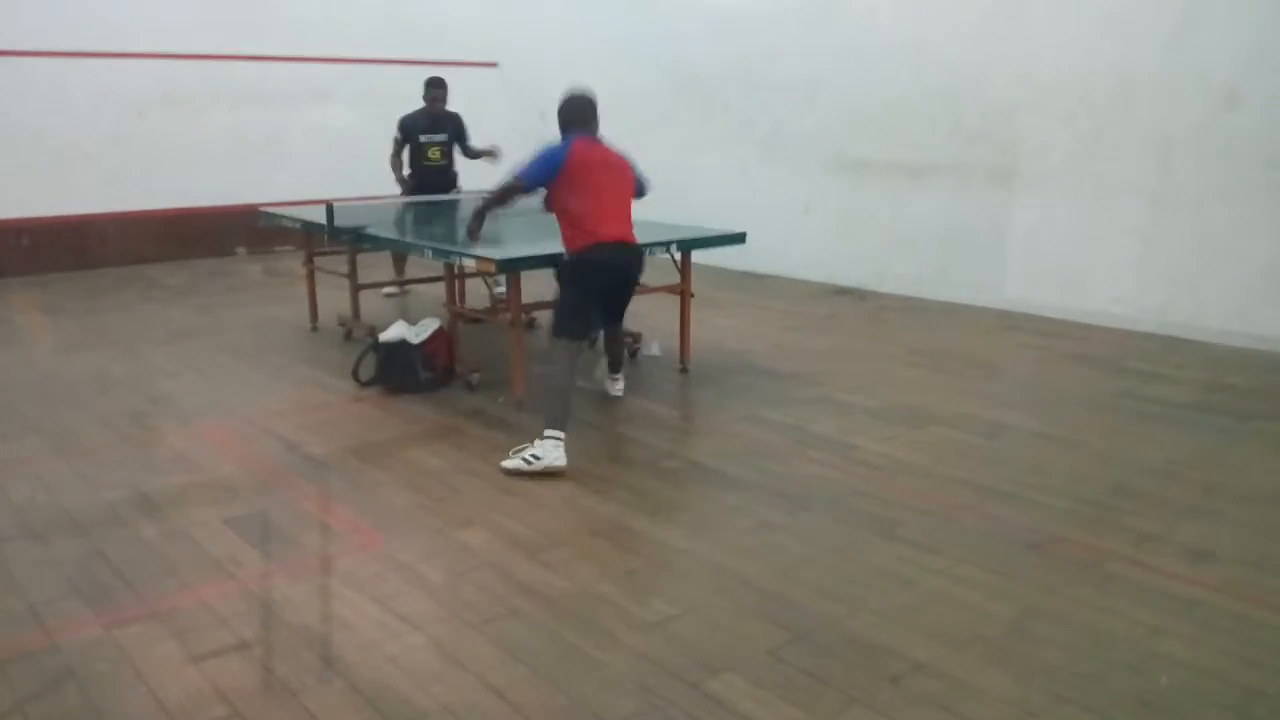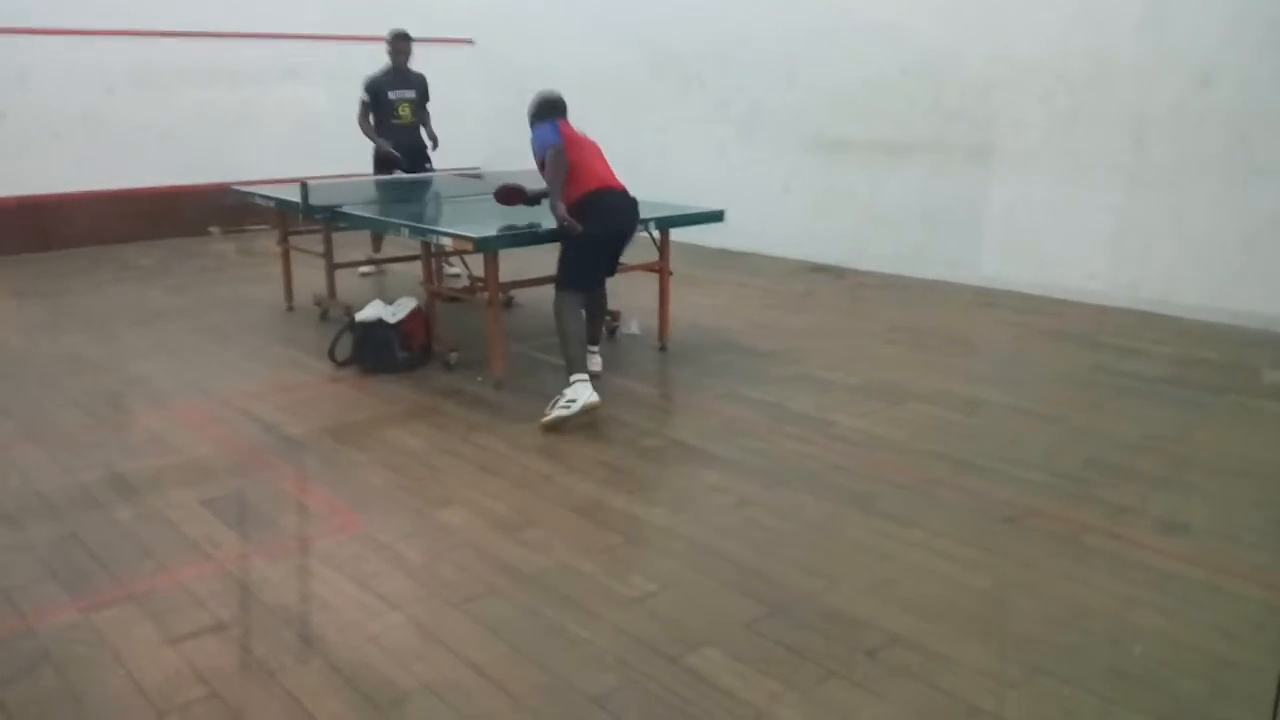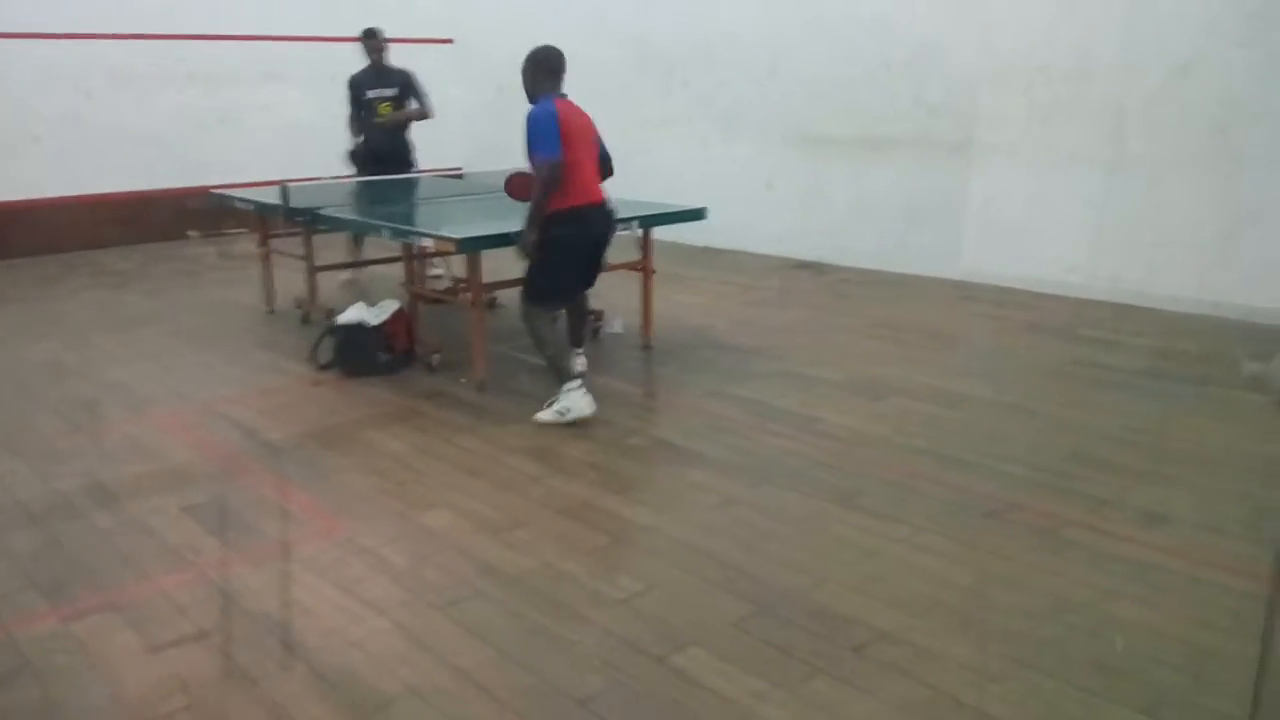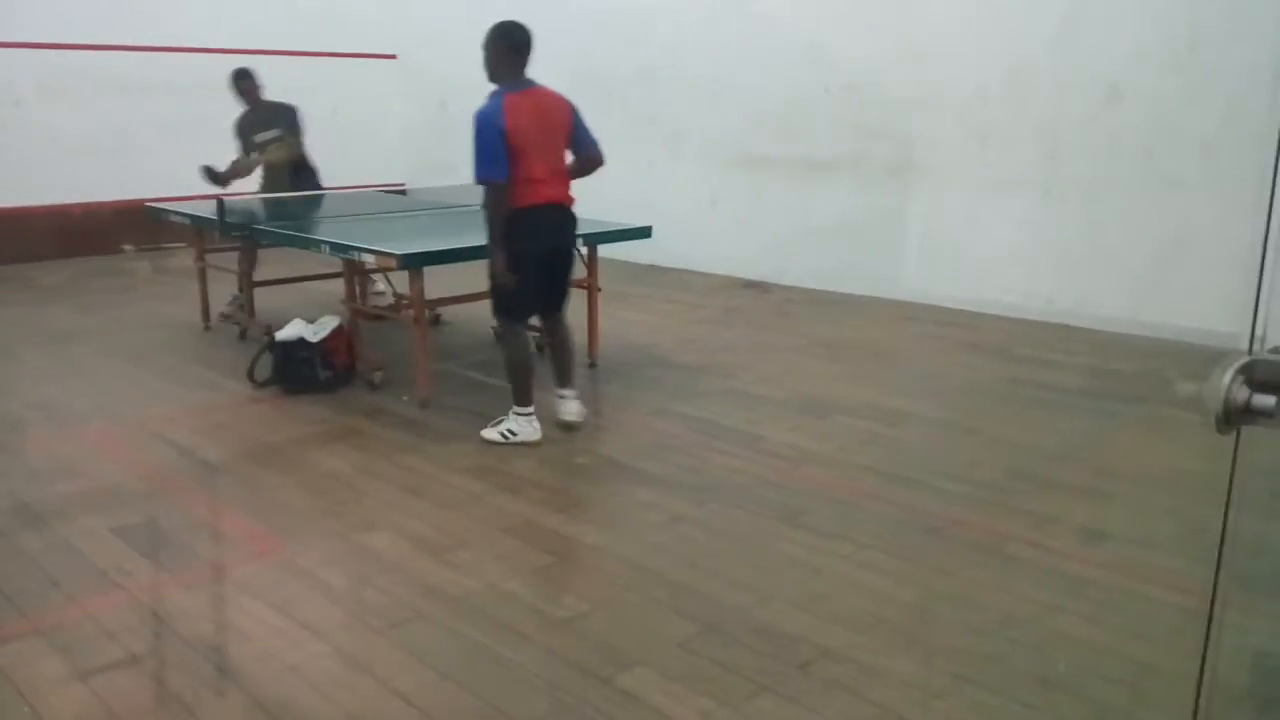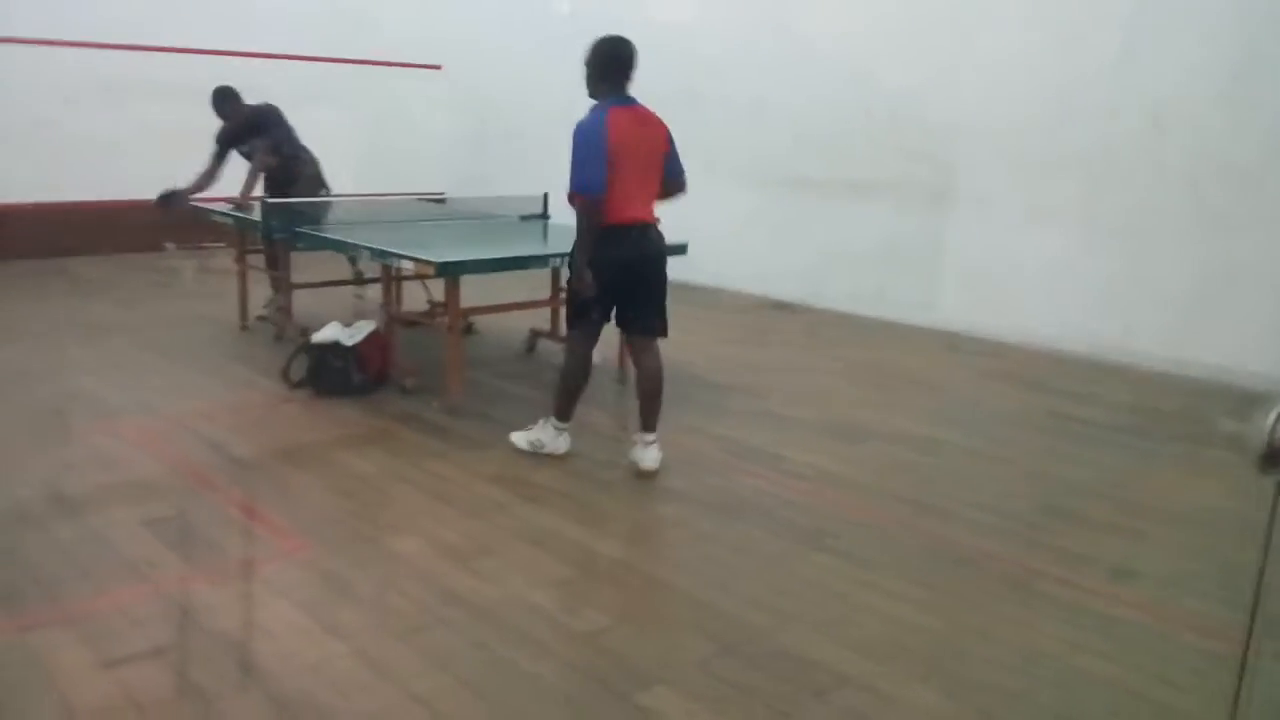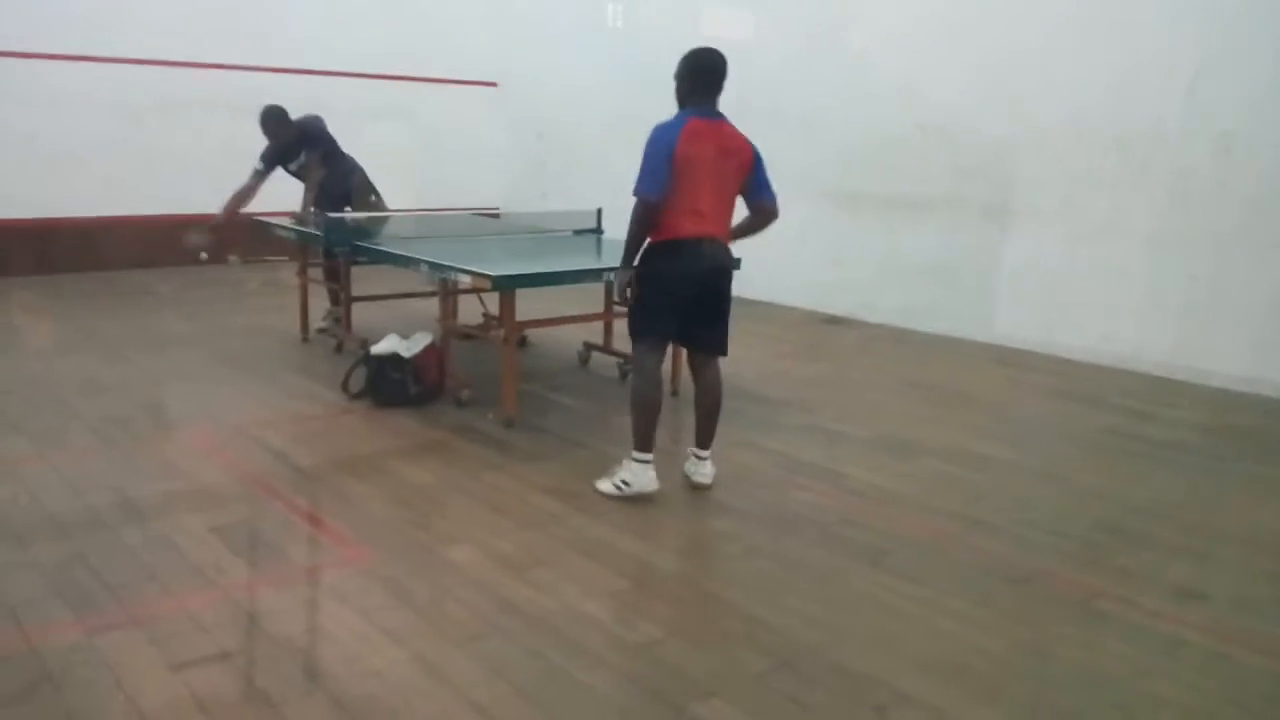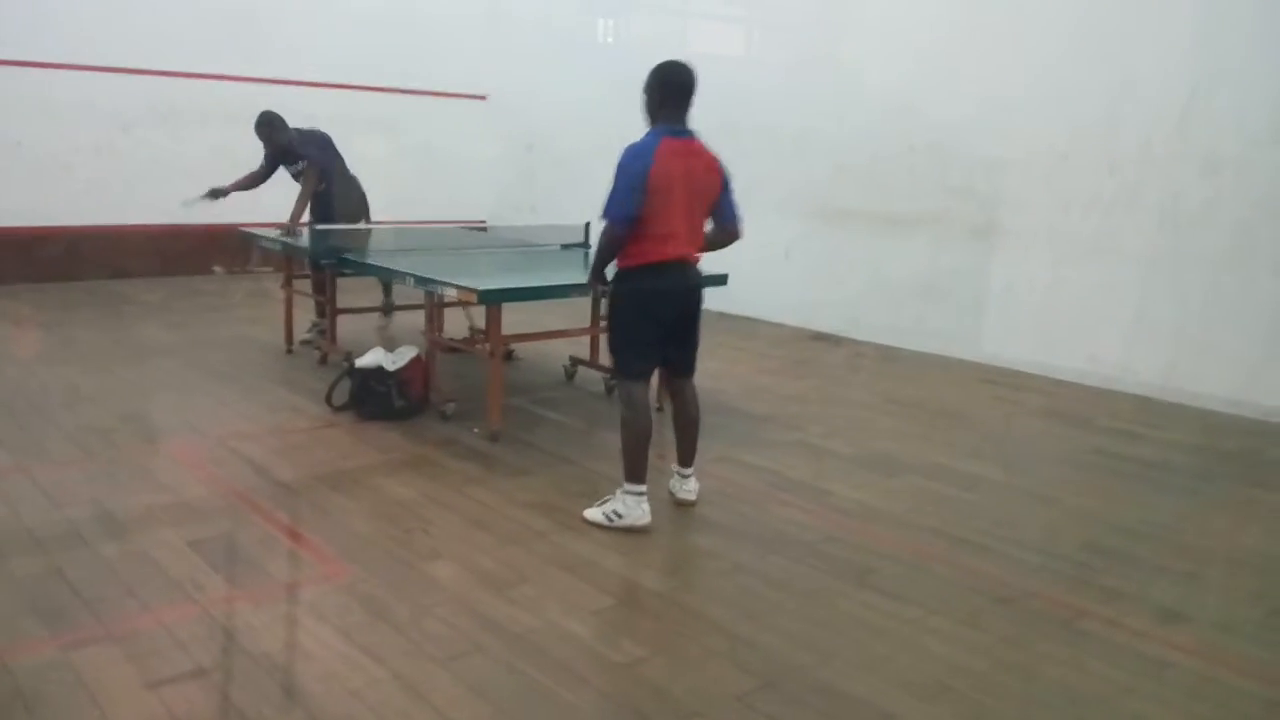
dt=0.4s
person 1, frame 1
left shoulder: (563, 154)
right shoulder: (620, 161)
left elbow: (518, 185)
left wrist: (478, 214)
left hip: (590, 259)
right hip: (629, 255)
left knee: (565, 346)
right knee: (611, 318)
left ankle: (551, 443)
right ankle: (614, 377)
person 1, frame 2
left shoulder: (545, 131)
right shoulder: (582, 140)
left elbow: (553, 155)
left wrist: (555, 202)
right wrist: (536, 197)
left hip: (596, 211)
right hip: (625, 207)
left knee: (568, 298)
right knee: (593, 278)
left ankle: (578, 386)
right ankle: (591, 353)
person 1, frame 3
left shoulder: (541, 113)
right shoulder: (579, 114)
left elbow: (551, 170)
right elbow: (605, 167)
left wrist: (530, 226)
left hip: (567, 222)
right hip: (598, 217)
left knee: (536, 308)
right knee: (574, 288)
left ankle: (573, 393)
right ankle: (574, 355)
person 1, frame 4
left shoulder: (492, 115)
right shoulder: (559, 104)
left elbow: (496, 189)
right elbow: (593, 158)
left wrist: (496, 249)
left hip: (522, 226)
right hip: (559, 220)
left knee: (513, 324)
right knee: (553, 315)
left ankle: (524, 418)
right ankle: (568, 398)
person 1, frame 5
left shoulder: (592, 127)
right shoulder: (656, 125)
left elbow: (590, 202)
right elbow: (676, 186)
left wrist: (582, 264)
left hip: (609, 244)
right hip: (647, 242)
left knee: (581, 339)
right knee: (645, 344)
left ankle: (555, 430)
right ankle: (647, 443)
person 1, frame 6
left shoulder: (668, 135)
right shoulder: (742, 145)
left elbow: (648, 205)
right elbow: (767, 212)
left wrist: (627, 263)
left hip: (670, 258)
right hip: (714, 260)
left knee: (647, 358)
right knee: (705, 361)
left ankle: (641, 465)
right ankle: (701, 459)
person 1, frame 7
left shoulder: (640, 155)
right shoulder: (710, 162)
left elbow: (617, 229)
right elbow: (729, 232)
left wrist: (596, 271)
left hip: (642, 283)
right hip: (685, 281)
left knee: (633, 387)
right knee: (681, 381)
left ankle: (634, 499)
right ankle: (685, 477)
person 2, frame 1
left shoulder: (454, 121)
right shoulder: (409, 122)
left elbow: (466, 151)
right elbow: (396, 154)
left wrist: (484, 152)
right wrist: (399, 176)
left hip: (447, 186)
right hip: (417, 187)
right ankle: (398, 280)
person 2, frame 2
left shoulder: (419, 80)
right shoulder: (375, 83)
right elbow: (363, 119)
left wrist: (430, 131)
right wrist: (379, 142)
left hip: (417, 152)
right hip: (388, 155)
right ankle: (375, 257)
person 2, frame 3
left shoulder: (403, 77)
right shoulder: (357, 81)
left elbow: (426, 112)
right elbow: (354, 118)
left wrist: (400, 115)
right wrist: (357, 140)
left hip: (399, 153)
right hip: (369, 154)
right ankle: (355, 260)
person 2, frame 4
left shoulder: (284, 113)
right shoulder: (243, 123)
left elbow: (291, 152)
right elbow: (246, 159)
left wrist: (253, 163)
right wrist: (229, 173)
left hip: (303, 185)
right hip: (272, 187)
right ankle: (242, 296)
person 2, frame 5
left shoulder: (267, 114)
right shoulder: (226, 134)
left elbow: (262, 157)
right elbow: (210, 173)
left wrist: (246, 192)
right wrist: (185, 192)
left hip: (303, 175)
right hip: (276, 185)
right knee: (271, 240)
left ankle: (357, 271)
right ankle: (279, 297)
person 2, frame 6
left shoulder: (312, 128)
right shoulder: (273, 153)
left elbow: (315, 171)
right elbow: (250, 187)
left wrist: (306, 208)
right wrist: (223, 216)
left hip: (353, 184)
right hip: (327, 197)
right knee: (329, 252)
right ankle: (336, 309)
person 2, frame 7
left shoulder: (317, 141)
right shoulder: (277, 151)
left elbow: (309, 183)
right elbow: (259, 176)
left wrist: (294, 220)
right wrist: (227, 189)
left hip: (349, 203)
right hip: (322, 208)
right knee: (317, 264)
left ankle: (388, 300)
right ankle: (321, 322)
